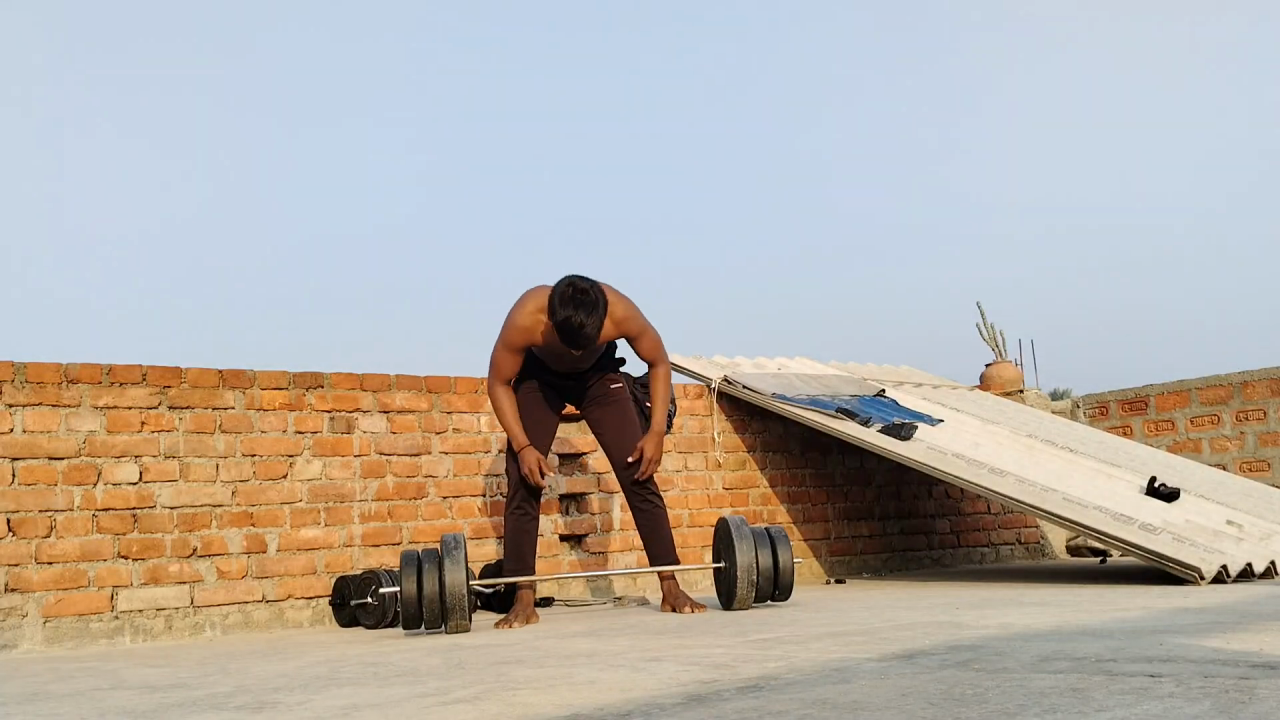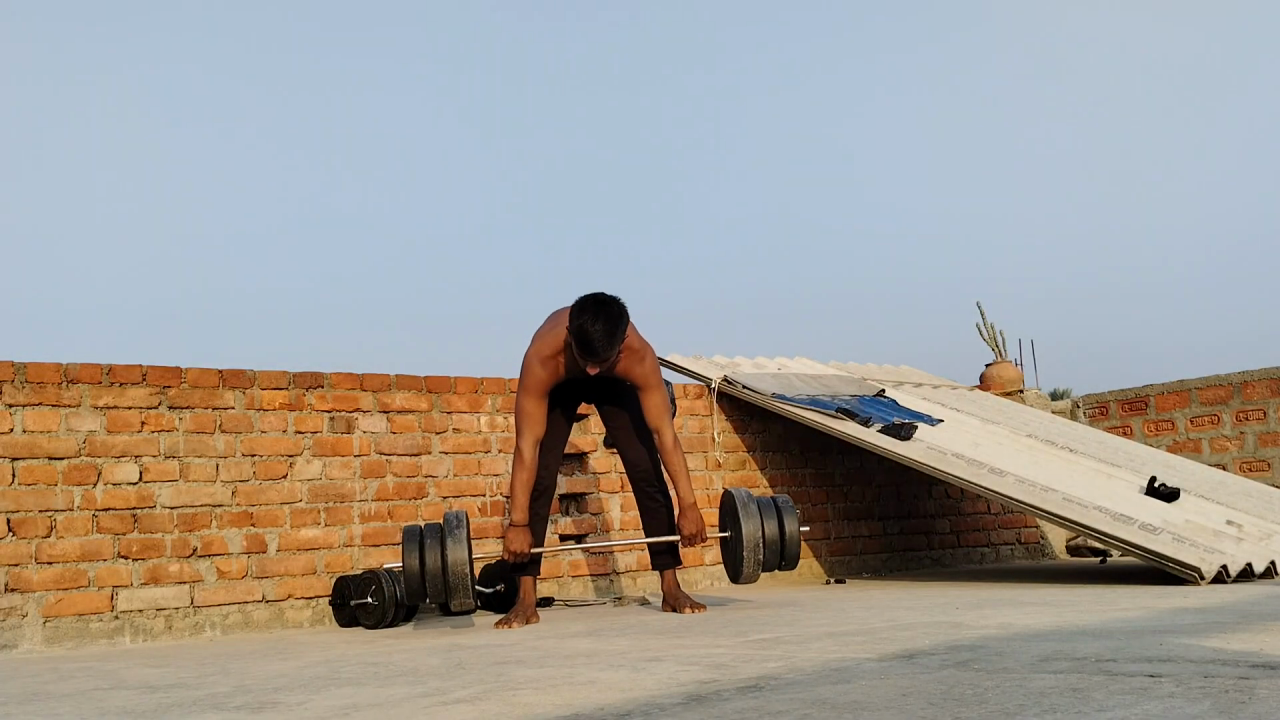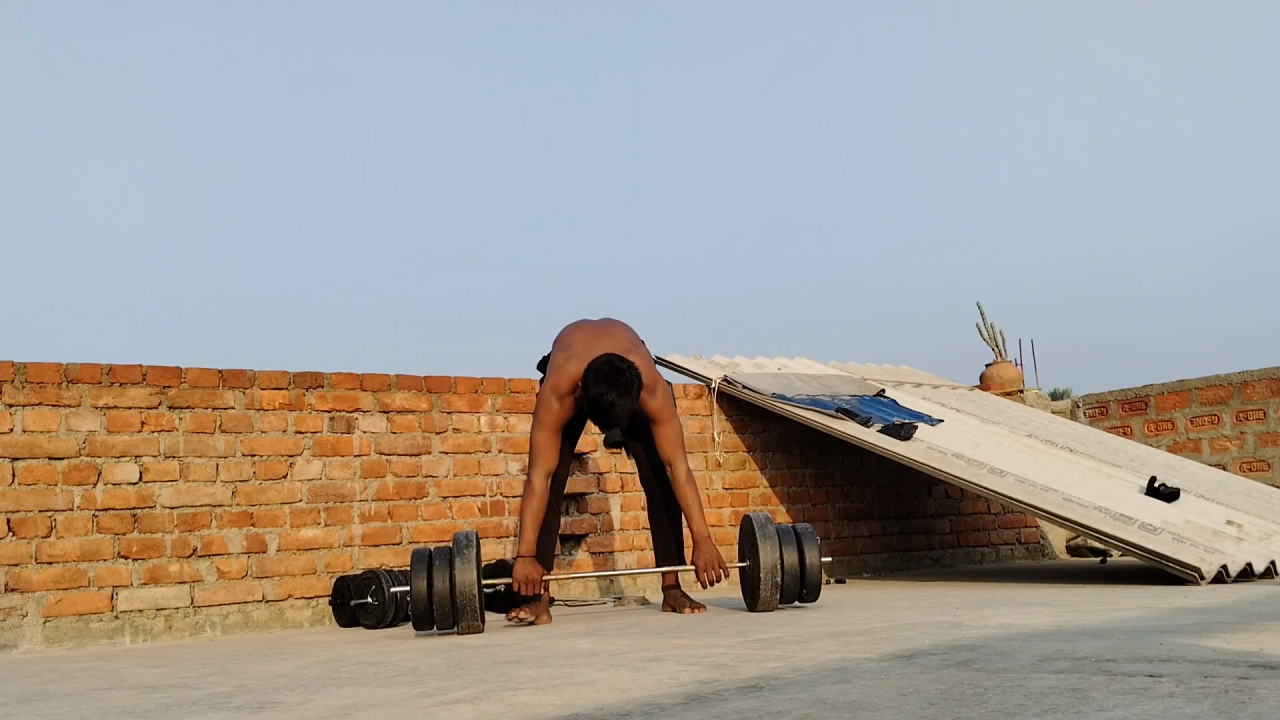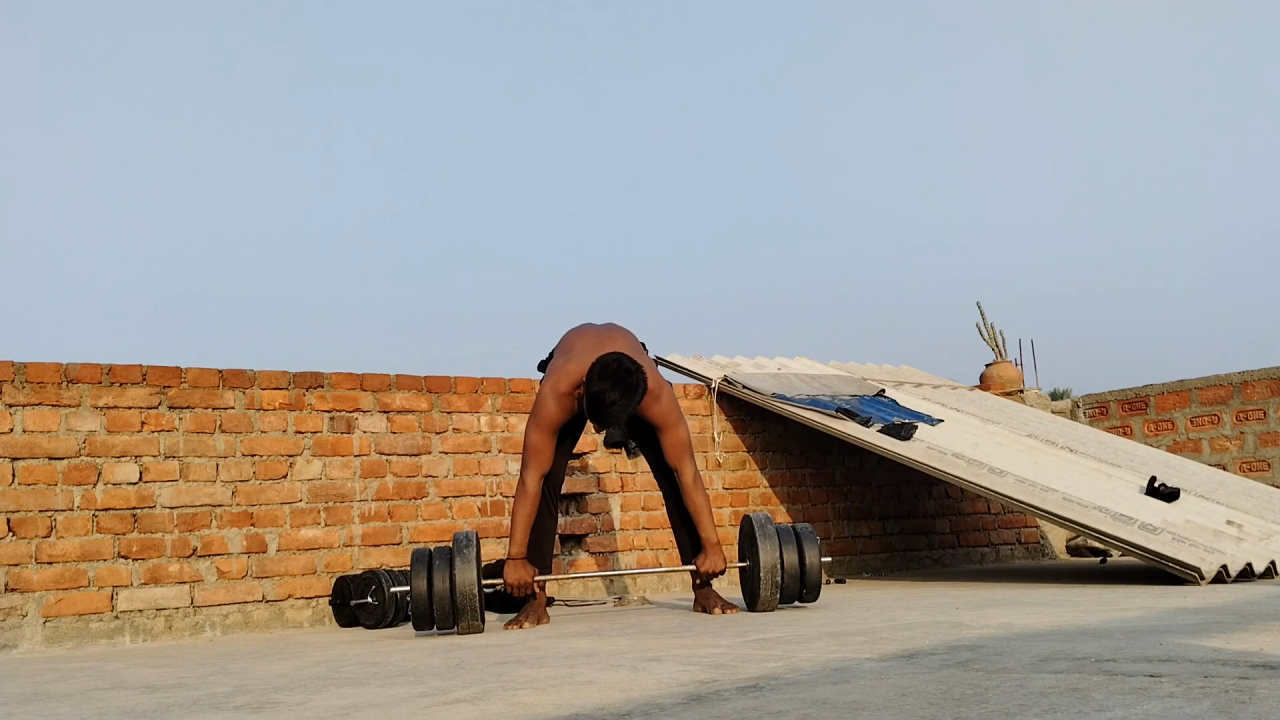
dt=1s
person 1, frame 1
left shoulder: (621, 311)
right shoulder: (525, 319)
left elbow: (658, 362)
right elbow: (499, 384)
left wrist: (656, 432)
right wrist: (522, 446)
left hip: (601, 374)
right hip: (538, 378)
left knee: (637, 469)
right knee: (524, 480)
left ankle: (670, 588)
right ankle: (524, 599)
person 1, frame 2
left shoulder: (639, 355)
right shoulder: (542, 358)
left elbow: (664, 433)
right elbow: (527, 445)
left wrist: (688, 506)
right wrist: (518, 522)
left hip: (615, 385)
right hip: (560, 385)
left knee: (646, 470)
right knee: (540, 477)
left ankle: (670, 588)
right ankle: (526, 599)
person 1, frame 3
left shoulder: (652, 387)
right shoulder: (558, 393)
left elbow: (677, 466)
right elbow: (539, 477)
left wrist: (703, 540)
right wrist: (525, 555)
left hip: (627, 376)
right hip: (571, 375)
left knee: (658, 475)
right knee: (551, 478)
left ankle: (671, 586)
right ankle: (538, 596)
person 1, frame 4
left shoulder: (656, 392)
right shoulder: (557, 392)
left elbow: (685, 471)
right elbow: (531, 478)
left wrist: (711, 546)
right wrist: (516, 557)
left hip: (632, 379)
right hip: (570, 375)
left knee: (670, 475)
right knee: (547, 480)
left ankle: (703, 589)
right ankle: (537, 599)
